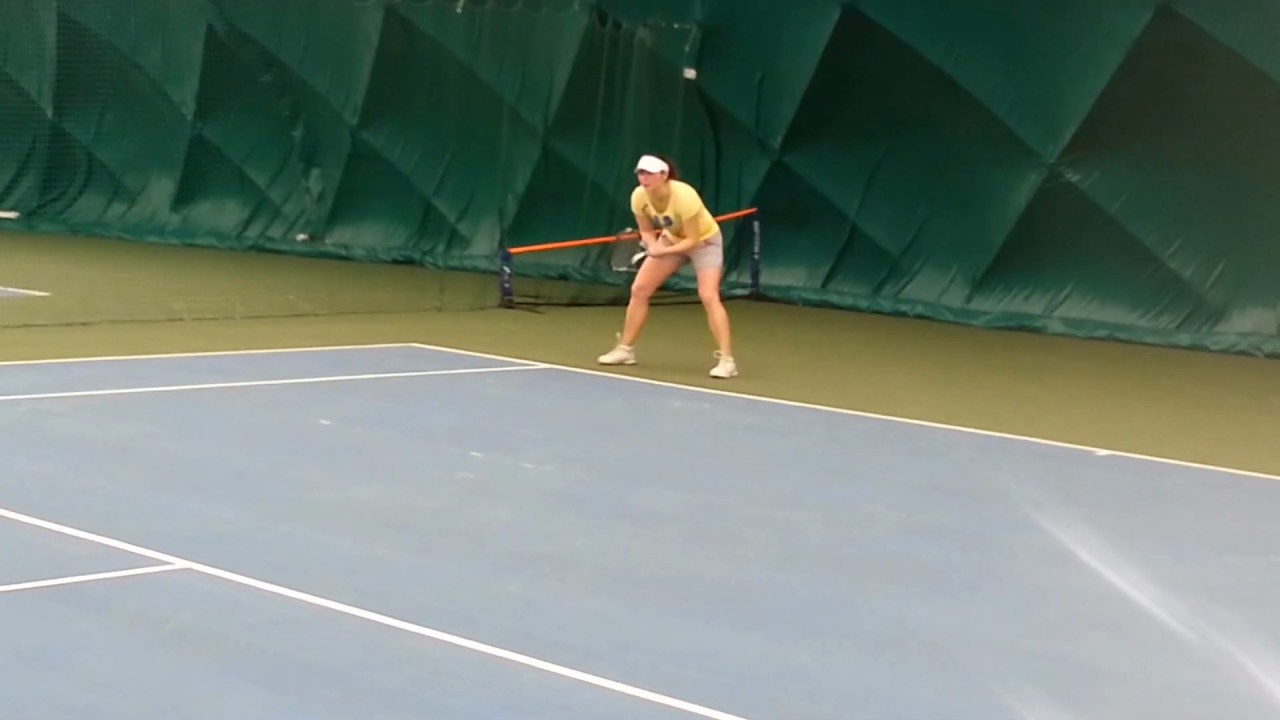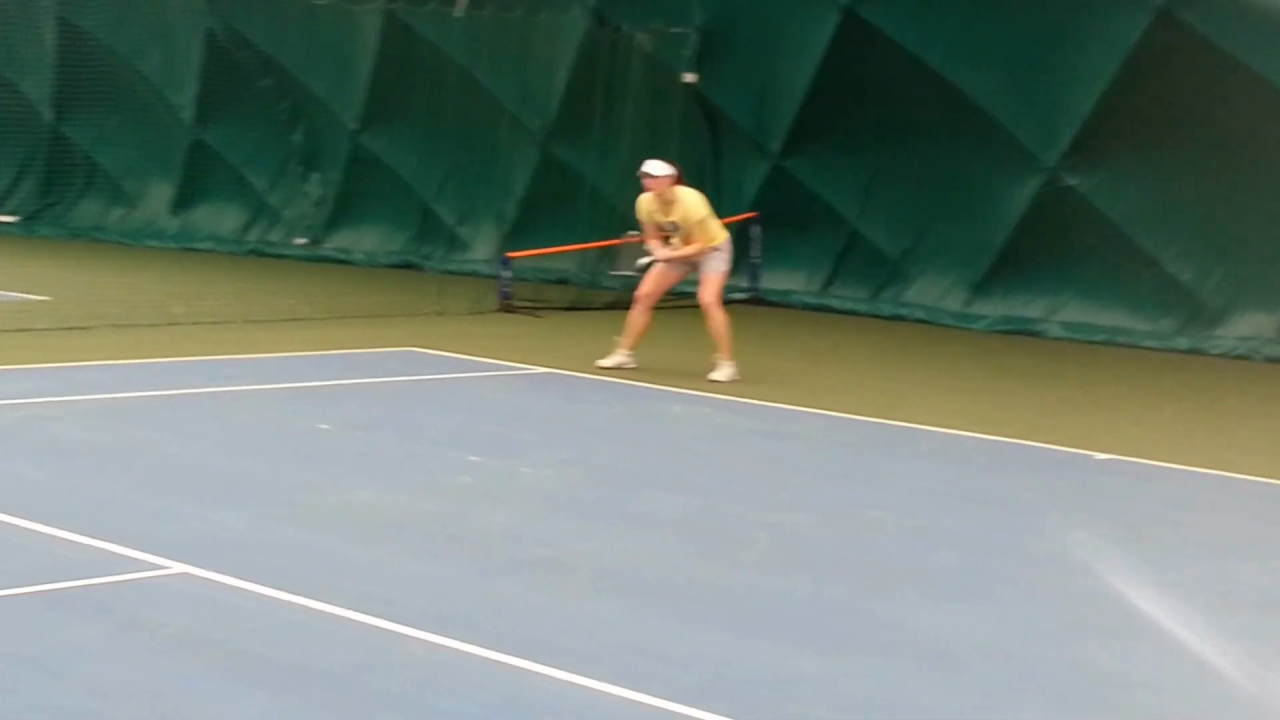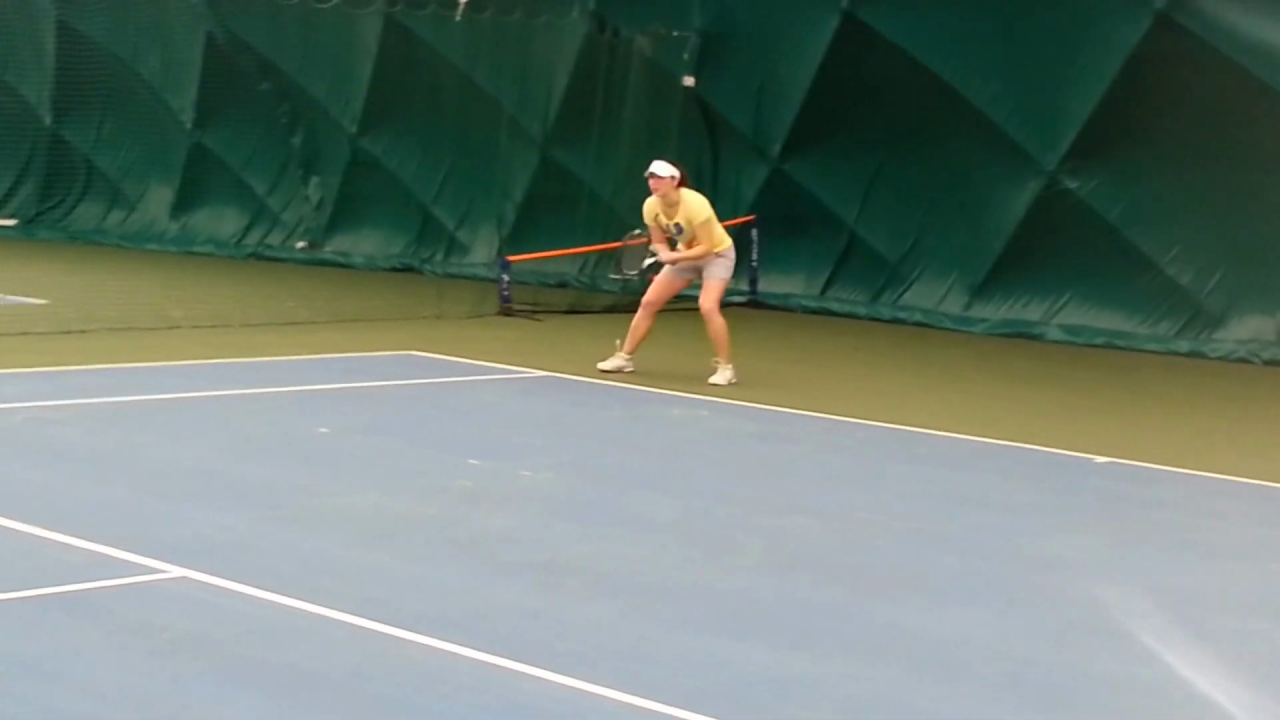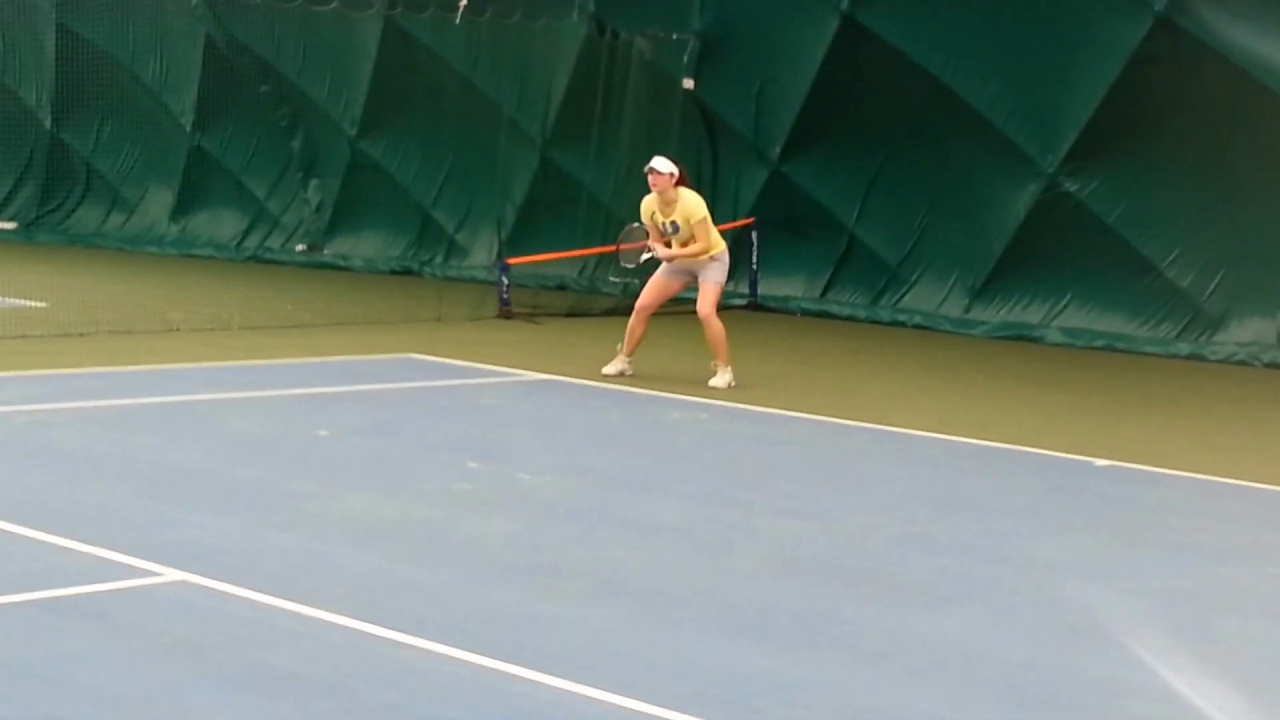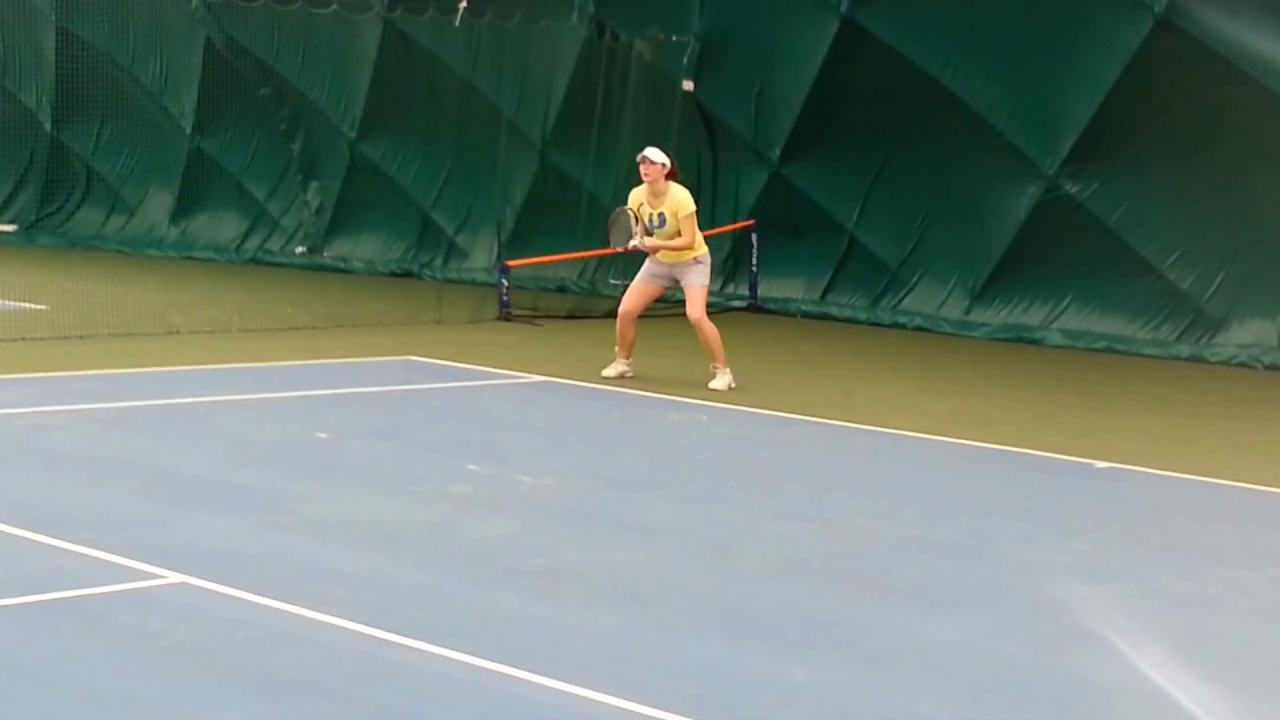
dt=0.2s
person 1, frame 1
left shoulder: (684, 196)
right shoulder: (638, 197)
left elbow: (692, 240)
right elbow: (646, 231)
left wrist: (664, 251)
right wrist: (653, 245)
left hip: (705, 240)
right hip: (671, 239)
left knee: (709, 296)
right knee: (639, 289)
left ankle: (726, 360)
right ankle: (625, 349)
person 1, frame 2
left shoulder: (691, 201)
right shoulder: (645, 202)
left elbow: (701, 244)
right elbow: (653, 238)
left wrist: (670, 255)
right wrist: (660, 251)
left hip: (713, 247)
right hip: (680, 246)
left knee: (709, 300)
right knee: (644, 295)
left ankle: (725, 363)
right ankle: (625, 353)
person 1, frame 3
left shoulder: (695, 204)
right shoulder: (651, 206)
left elbow: (706, 247)
right elbow: (659, 242)
left wrist: (676, 257)
right wrist: (665, 254)
left hip: (717, 254)
right hip: (685, 253)
left knee: (708, 307)
right knee: (648, 303)
left ankle: (725, 367)
right ankle: (624, 357)
person 1, frame 4
left shoulder: (691, 202)
right shoulder: (648, 204)
left elbow: (704, 246)
right elbow: (655, 241)
left wrist: (672, 253)
right wrist: (661, 251)
left hip: (711, 258)
right hip: (679, 259)
left knee: (705, 311)
right knee: (642, 306)
left ankle: (724, 370)
right ankle: (624, 360)
person 1, frame 5
left shoulder: (680, 196)
right shoulder: (636, 196)
left elbow: (689, 241)
right elbow: (639, 234)
left wrist: (657, 243)
right wrist: (644, 244)
left hip: (692, 260)
right hip: (659, 261)
left knee: (696, 315)
right knee: (626, 311)
left ankle: (723, 372)
right ankle: (623, 362)
